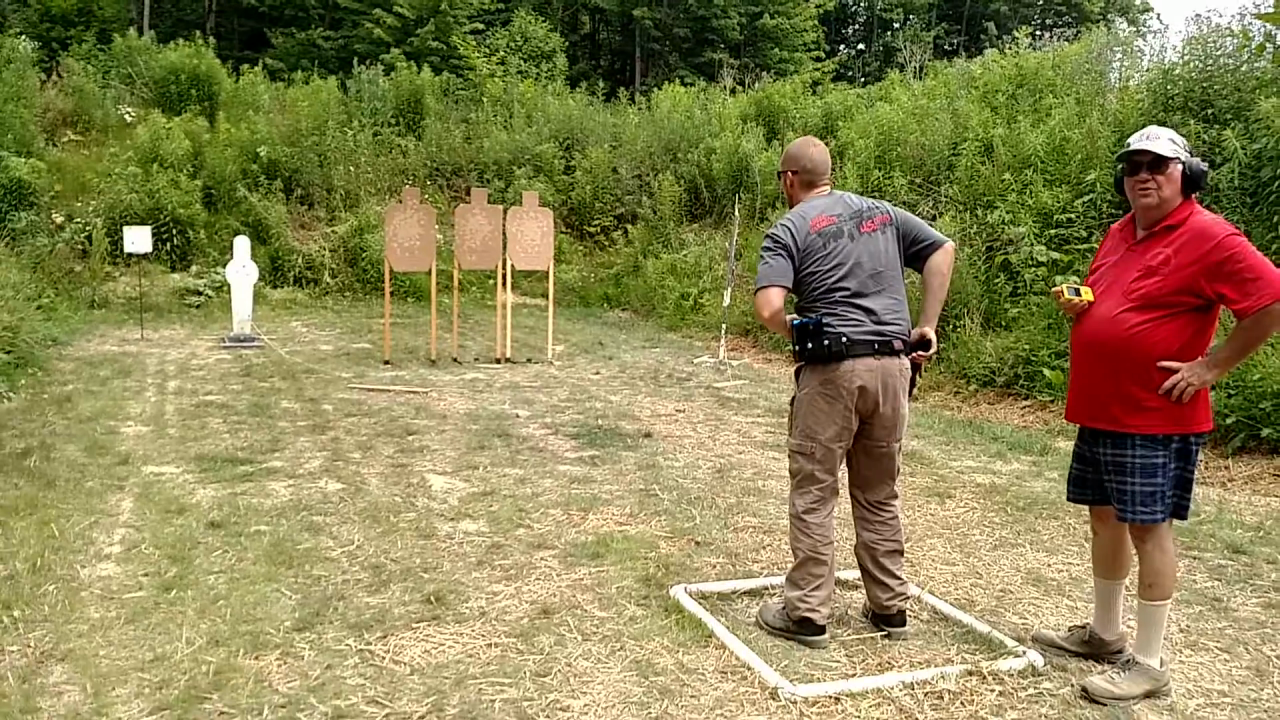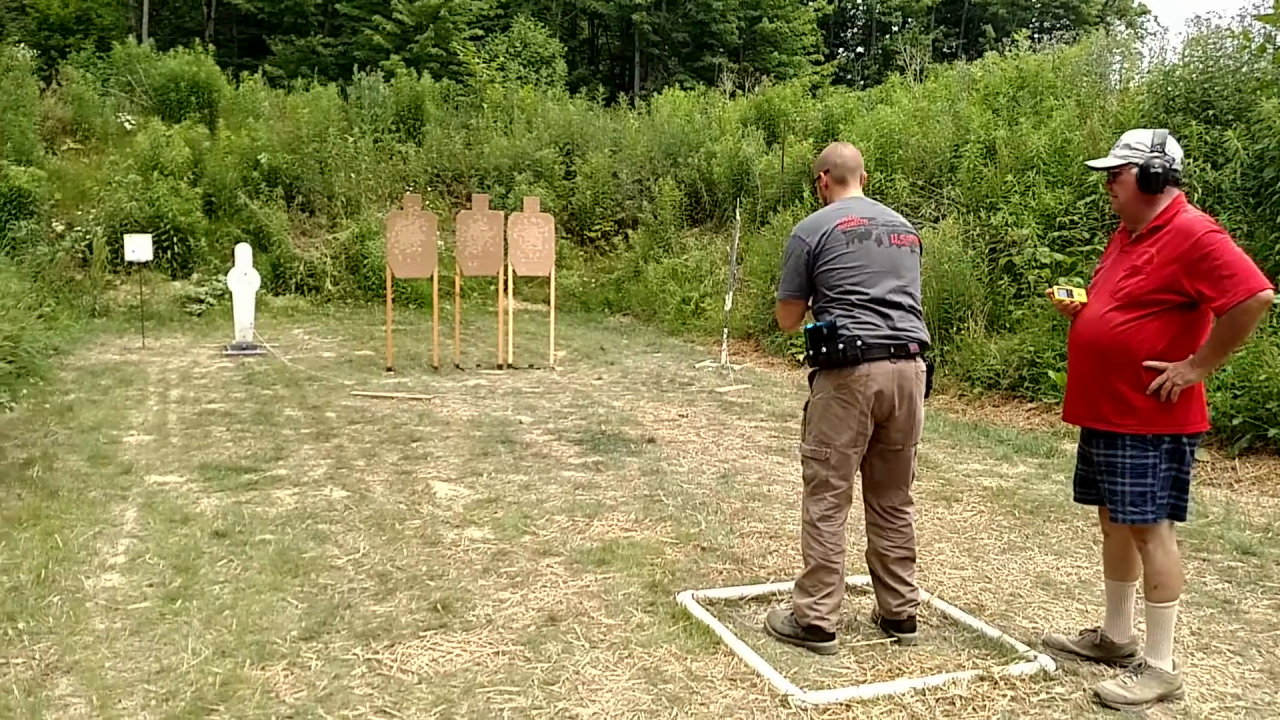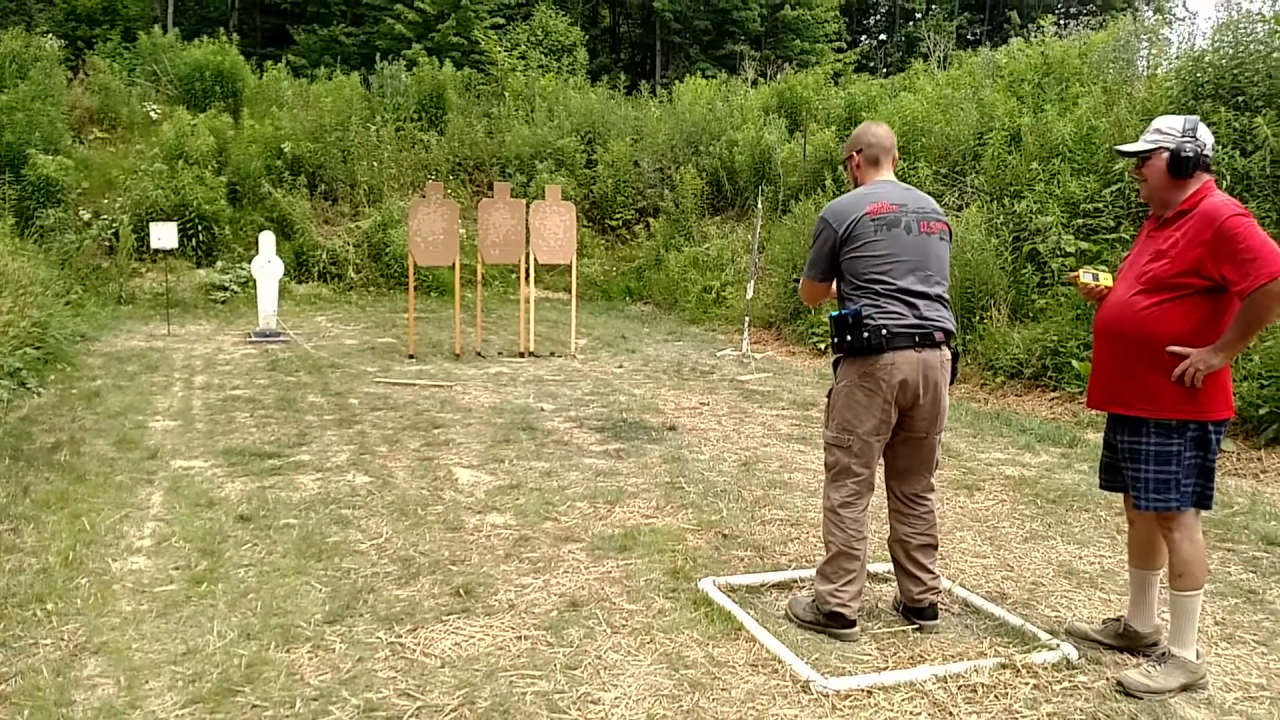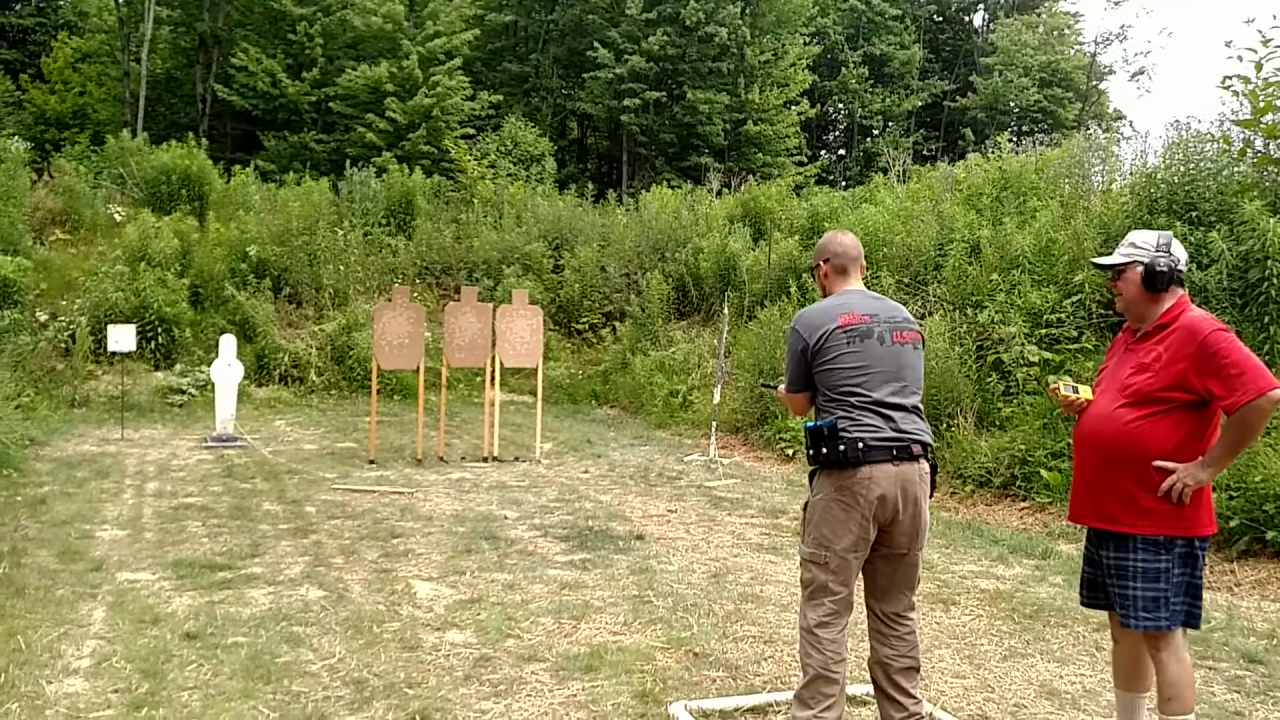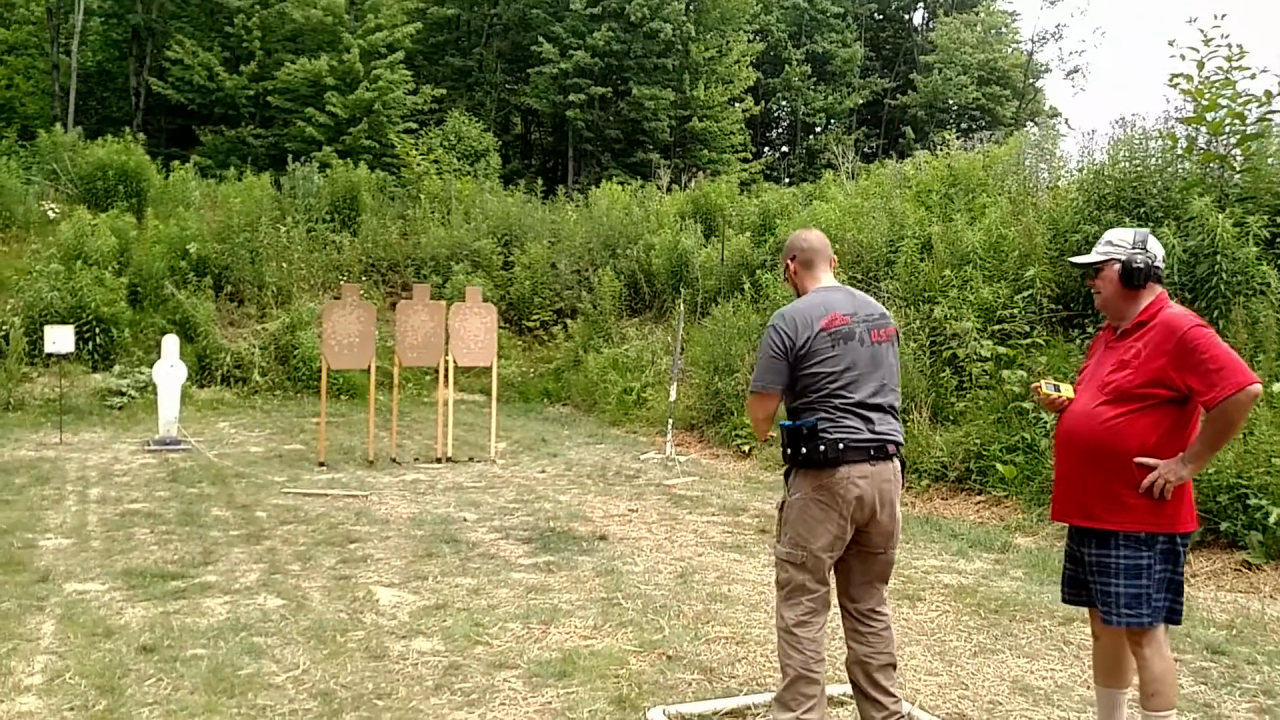
dt=1s
person 1, frame 1
left shoulder: (1210, 237)
right shoulder: (1118, 234)
left wrist: (1211, 367)
right wrist: (1077, 308)
left hip: (1156, 417)
right hip: (1099, 410)
left knee: (1149, 529)
right knee: (1105, 517)
left ankle: (1148, 663)
right ankle: (1104, 633)
person 1, frame 2
left shoulder: (1193, 234)
right shoulder: (1127, 234)
left wrist: (1197, 366)
right wrist: (1079, 309)
left hip: (1151, 418)
right hip: (1105, 411)
left knee: (1150, 529)
right knee: (1114, 520)
left ankle: (1161, 666)
right ankle: (1114, 636)
person 1, frame 3
left shoulder: (1219, 218)
right shoulder: (1159, 221)
left wrist: (1221, 352)
right wrist: (1106, 295)
left hip: (1177, 405)
right hip: (1132, 398)
left knee: (1175, 517)
right knee: (1140, 510)
left ankle: (1184, 655)
right ankle: (1138, 624)
person 1, frame 4
left shoulder: (1199, 333)
right shoulder: (1129, 336)
left wrist: (1207, 466)
right wrist: (1083, 407)
left hip: (1159, 523)
right hip: (1110, 516)
left knee: (1162, 637)
right knee: (1123, 629)
person 1, frame 5
left shoulder: (1177, 329)
right shoulder: (1110, 334)
left elbow: (1243, 389)
left wrist: (1188, 463)
right wrist: (1064, 405)
left hip: (1141, 519)
right hip: (1092, 512)
left knee: (1143, 632)
right knee: (1104, 624)
person 2, frame 1
left shoulder: (788, 230)
right shoulder: (880, 212)
left elbow: (768, 309)
right elbow: (943, 250)
left wrist: (794, 333)
right wrist: (926, 326)
left hip: (833, 370)
right hip: (892, 365)
left knee: (813, 494)
right knee: (880, 493)
left ankle: (807, 613)
right ankle: (889, 606)
person 2, frame 2
left shoulder: (813, 229)
right shoulder: (904, 229)
left elbow: (788, 318)
left wrist: (810, 301)
left hip: (850, 372)
right hip: (909, 368)
left knee: (827, 498)
right knee: (893, 499)
left ankle: (815, 619)
right ankle: (900, 611)
person 2, frame 3
left shoulder: (841, 212)
right shoulder: (934, 211)
left elbow: (813, 295)
left wrist: (833, 285)
left hip: (875, 360)
right hip: (933, 357)
left knee: (848, 487)
right knee: (916, 487)
left ankle: (836, 606)
right ankle: (921, 599)
person 2, frame 4
left shoulder: (811, 321)
right shoulder: (905, 318)
left elbow: (798, 405)
left wrist: (786, 391)
left hip: (852, 475)
right hip: (912, 470)
left knee: (826, 607)
right knee: (896, 607)
person 2, frame 5
left shoulder: (790, 320)
right shoulder: (879, 313)
left elbow: (761, 412)
left wrist: (764, 433)
left hip: (824, 478)
right hip: (884, 470)
left knee: (802, 609)
right knee: (869, 604)
